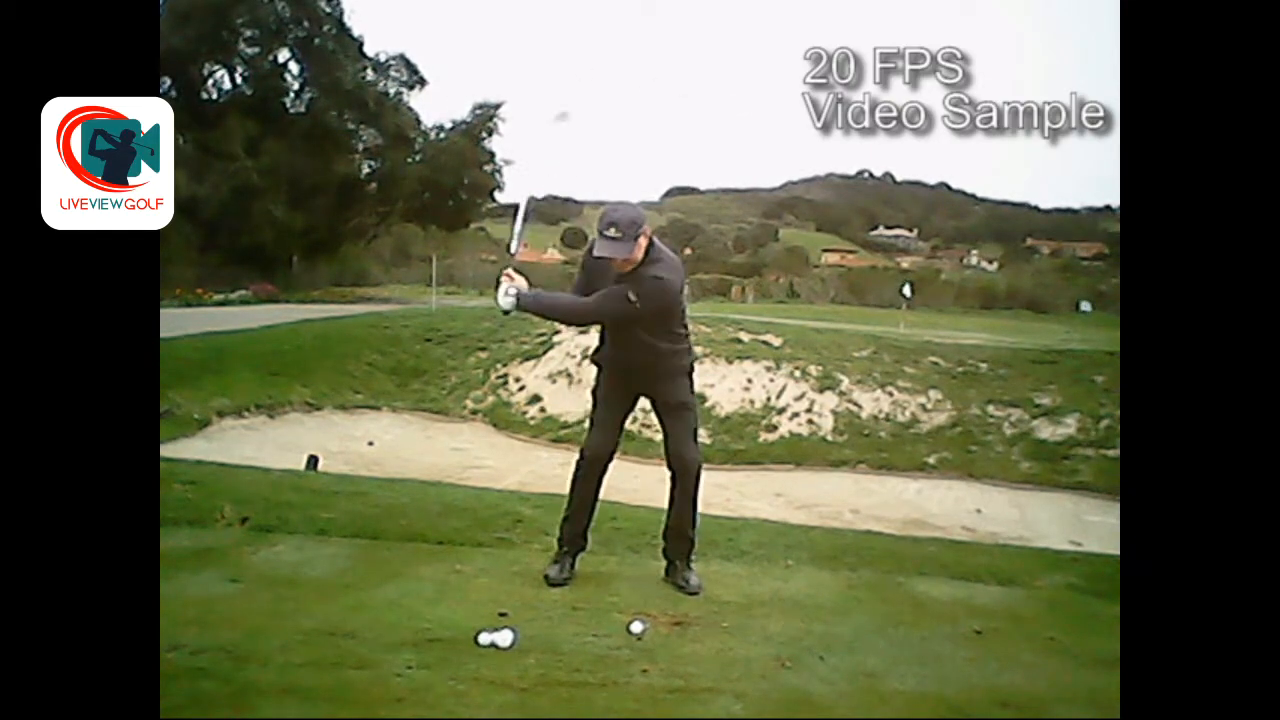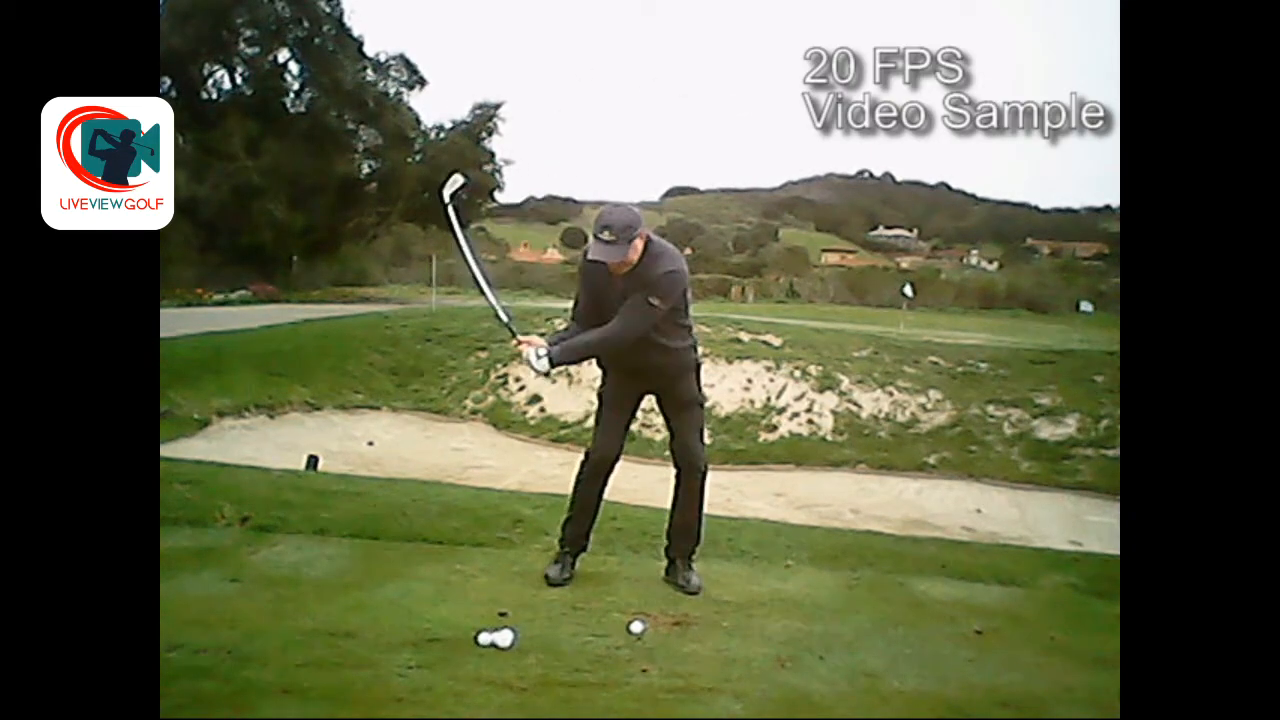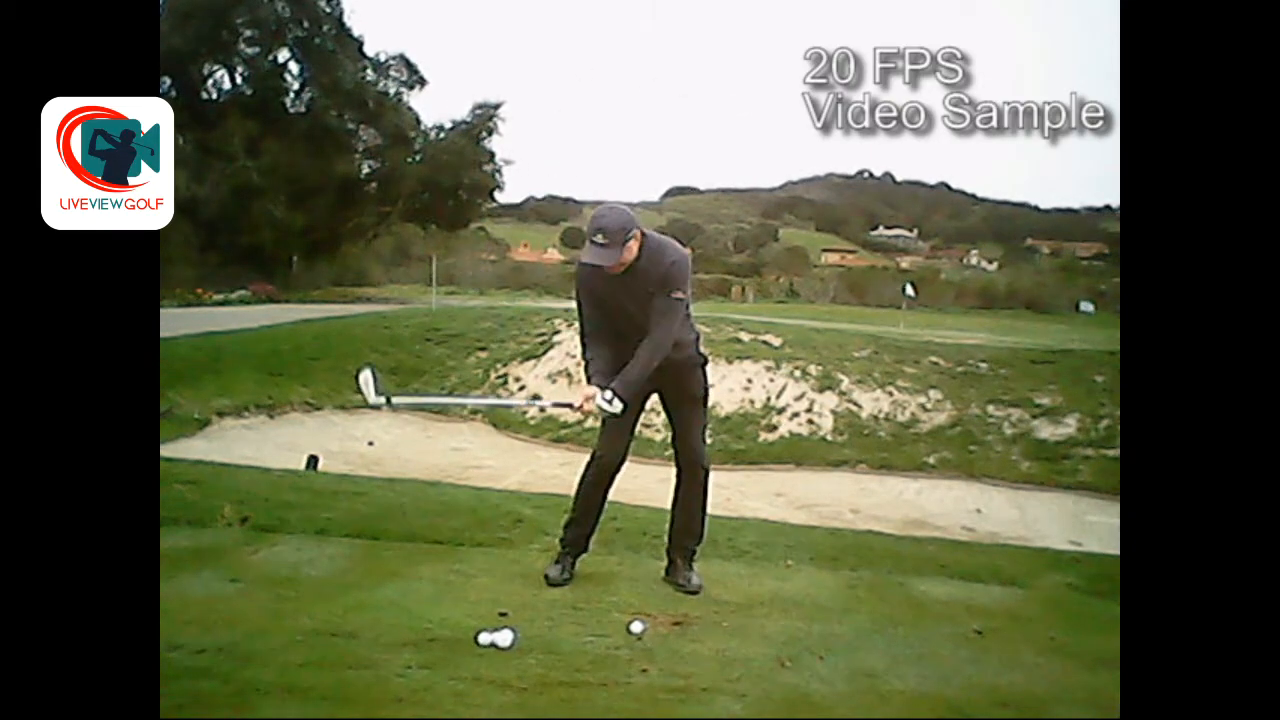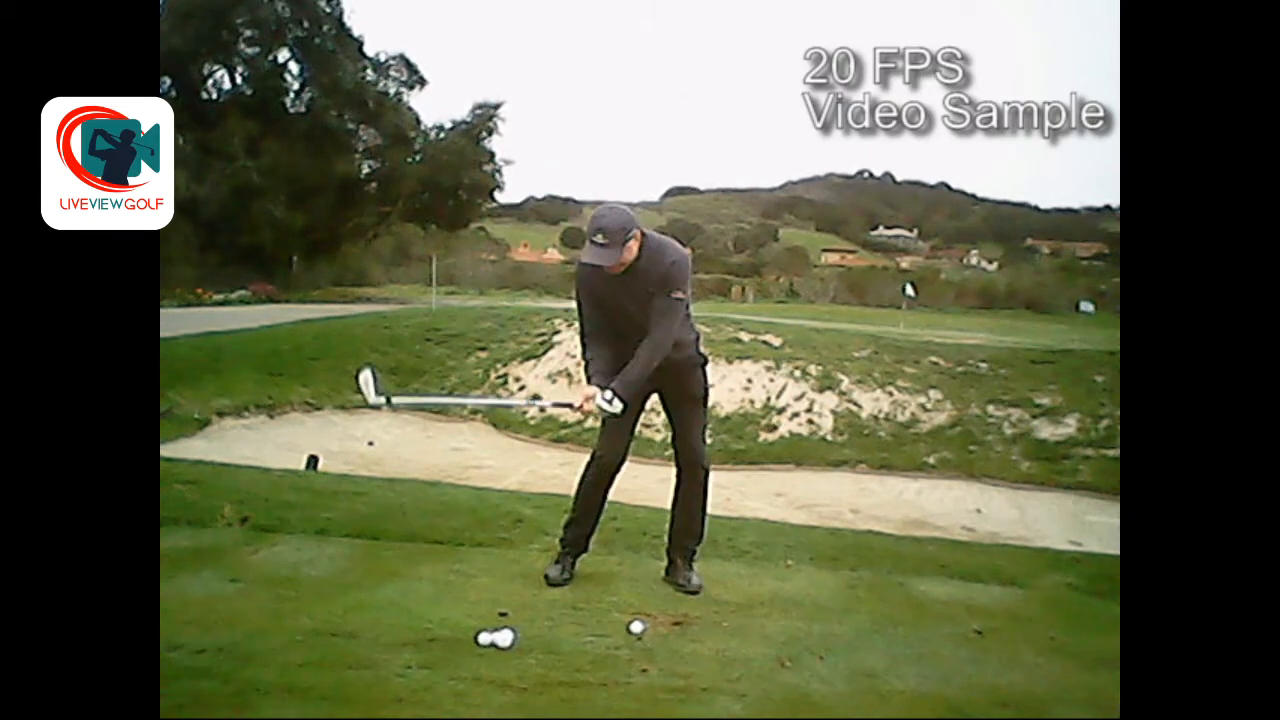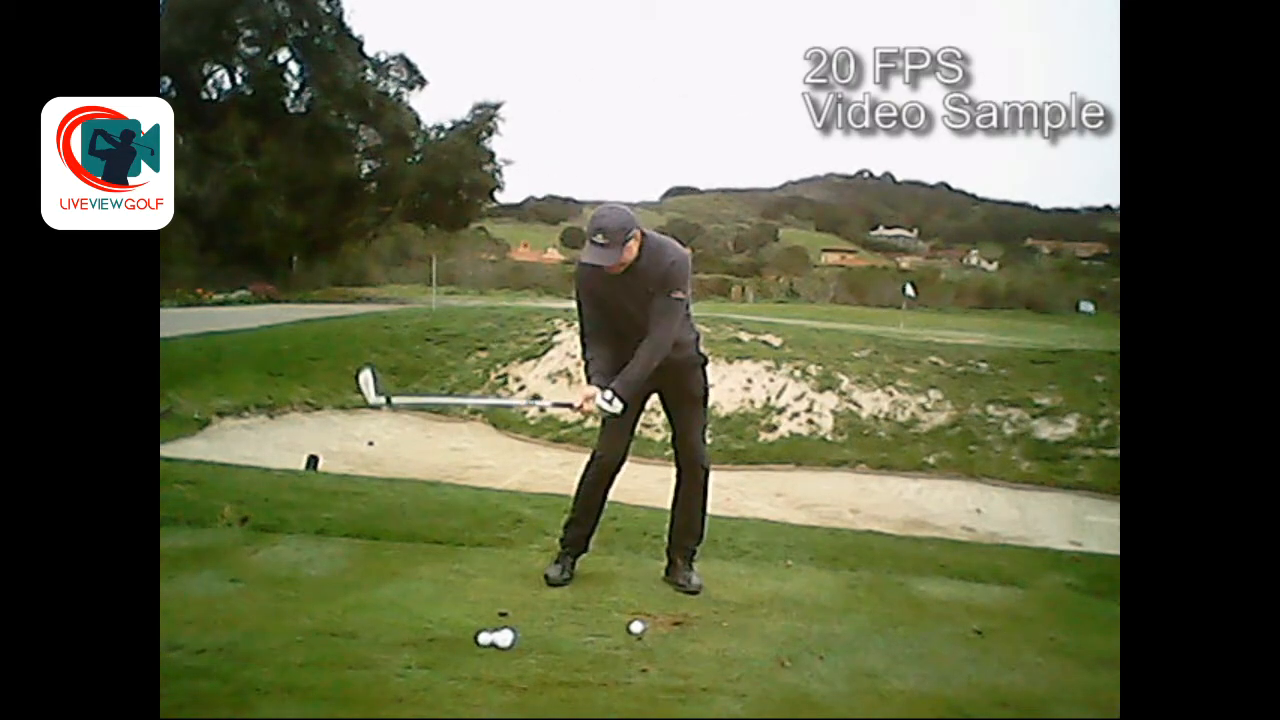
dt=0.2s
person 1, frame 1
left shoulder: (662, 277)
right shoulder: (600, 252)
left elbow: (590, 311)
right elbow: (579, 303)
left wrist: (525, 298)
right wrist: (529, 292)
left hip: (668, 371)
right hip: (617, 368)
left knee: (686, 463)
right knee: (594, 455)
left ankle: (679, 559)
right ankle: (568, 549)
person 1, frame 2
left shoulder: (668, 271)
right shoulder: (595, 261)
left elbow: (619, 332)
right elbow: (585, 321)
left wrist: (554, 356)
right wrist: (550, 342)
left hip: (674, 368)
right hip: (622, 368)
left knee: (691, 462)
right knee: (601, 456)
left ankle: (680, 559)
right ankle: (570, 549)
person 1, frame 3
left shoulder: (672, 261)
right shoulder: (591, 268)
left elbow: (660, 337)
right elbow: (596, 333)
left wrist: (619, 390)
right wrist: (596, 381)
left hip: (680, 364)
right hip: (624, 366)
left knee: (693, 461)
right knee: (607, 457)
left ankle: (681, 559)
right ankle: (570, 550)
person 1, frame 4
left shoulder: (672, 260)
right shoulder: (590, 270)
left elbow: (661, 337)
right elbow: (596, 334)
left wrist: (619, 390)
right wrist: (597, 381)
left hip: (679, 363)
right hip: (624, 365)
left knee: (693, 461)
right knee: (607, 457)
left ankle: (681, 559)
right ankle: (570, 550)
person 1, frame 5
left shoulder: (671, 260)
right shoulder: (590, 272)
left elbow: (661, 336)
right elbow: (595, 336)
left wrist: (616, 390)
right wrist: (596, 382)
left hip: (679, 365)
right hip: (624, 367)
left knee: (693, 461)
right knee: (607, 457)
left ankle: (681, 559)
right ankle: (570, 549)
